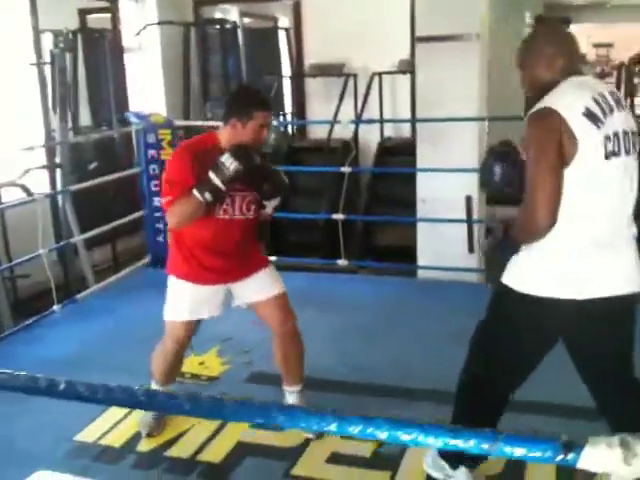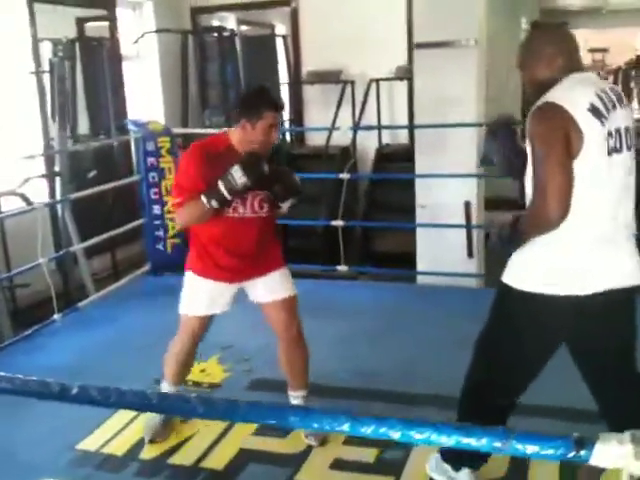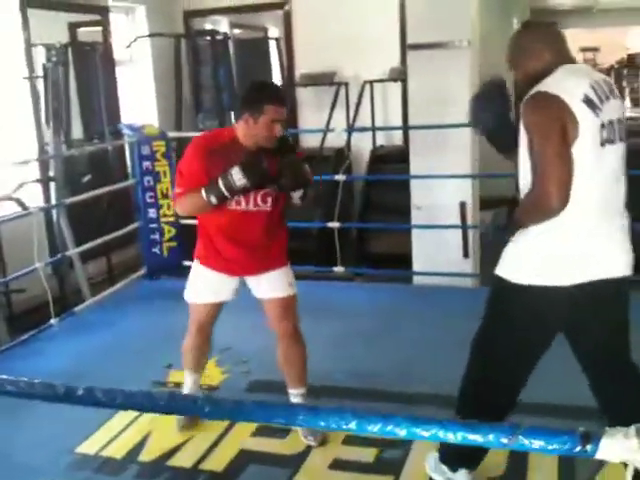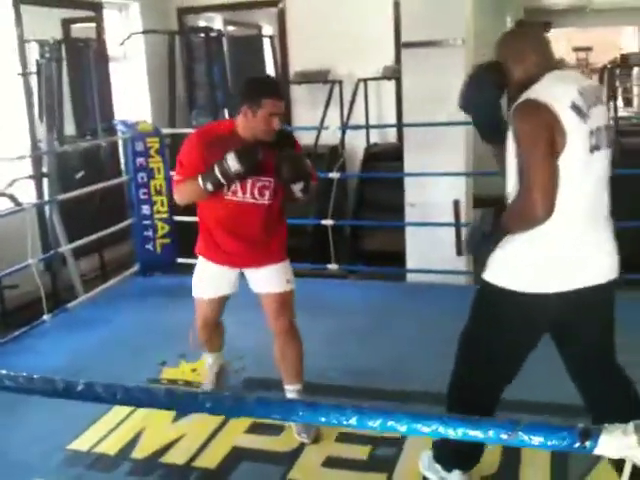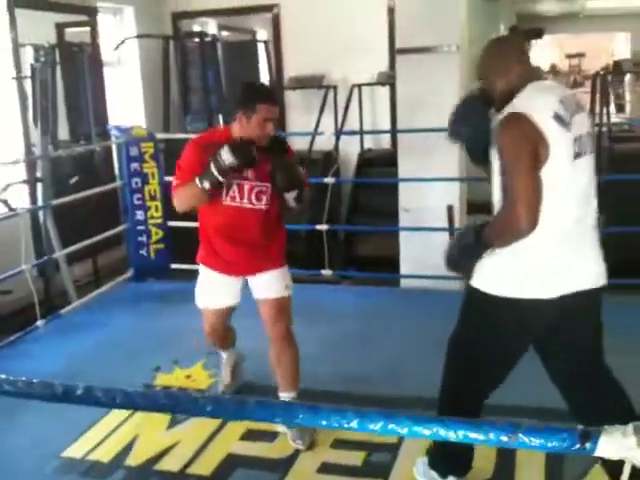
dt=0.1s
person 1, frame 1
left shoulder: (548, 118)
left elbow: (539, 218)
left wrist: (507, 233)
right wrist: (528, 172)
left hip: (549, 282)
left knee: (488, 370)
person 1, frame 2
left shoulder: (552, 112)
left elbow: (551, 209)
left wrist: (513, 231)
right wrist: (523, 161)
left hip: (551, 278)
left knee: (495, 372)
person 1, frame 3
left shoulder: (545, 101)
right shoulder: (603, 89)
left elbow: (551, 197)
left wrist: (509, 220)
right wrist: (511, 136)
left hip: (546, 269)
left knee: (493, 369)
person 1, frame 4
left shoulder: (534, 109)
right shoulder: (586, 96)
left elbow: (536, 206)
left wrist: (497, 225)
right wrist: (502, 131)
left hip: (532, 275)
right hip: (592, 268)
left knee: (477, 369)
right knee: (600, 373)
person 1, frame 5
left shoulder: (516, 122)
right shoulder: (569, 104)
left elbow: (521, 219)
left wrist: (477, 238)
right wrist: (490, 149)
left hip: (519, 282)
right hip: (579, 274)
left knee: (466, 373)
right knee: (589, 379)
person 2, frame 1
left shoulder: (251, 159)
right shoulder: (188, 156)
right elbow: (176, 218)
left wrist: (272, 195)
right wrist: (218, 179)
left hip: (248, 261)
right hip: (195, 268)
left knee: (286, 328)
right knee: (175, 340)
left ankle: (294, 403)
person 2, frame 2
left shoulder: (269, 158)
right shoulder: (201, 155)
left elbow: (282, 209)
right elbow: (181, 215)
left wrist: (286, 192)
right wrist: (226, 188)
left hip: (264, 261)
right hip: (209, 265)
left knee: (291, 330)
right knee: (187, 337)
left ankle: (298, 407)
person 2, frame 3
left shoulder: (280, 151)
right shoulder: (205, 147)
left elbow: (297, 201)
right elbow: (181, 205)
left wrist: (296, 181)
right wrist: (226, 185)
left hip: (268, 256)
right hip: (215, 257)
left knee: (287, 330)
right knee: (198, 325)
left ankle: (298, 408)
right ankle: (190, 392)
person 2, frame 4
left shoulder: (283, 143)
right shoulder: (205, 139)
left elbow: (304, 193)
right elbow: (180, 194)
left wrist: (296, 172)
right wrist: (221, 171)
left hip: (267, 250)
right hip: (216, 249)
left knee: (283, 324)
right knee: (205, 321)
left ankle: (294, 404)
right ankle: (213, 363)
person 2, frame 5
left shoulder: (278, 149)
right shoulder: (203, 146)
left elbow: (297, 202)
right elbow: (181, 202)
left wrist: (289, 178)
right wrist: (218, 169)
left hip: (267, 257)
right hip: (218, 258)
left knee: (279, 330)
right knee: (213, 328)
right ankle: (231, 358)
